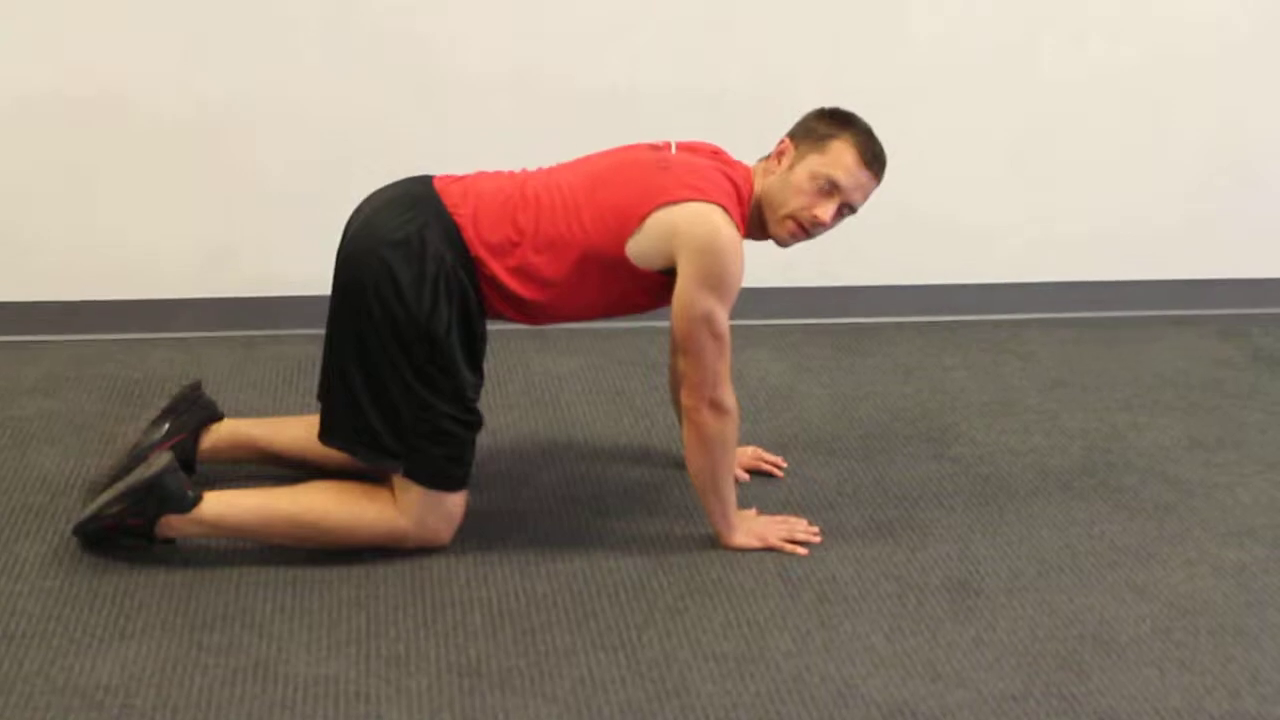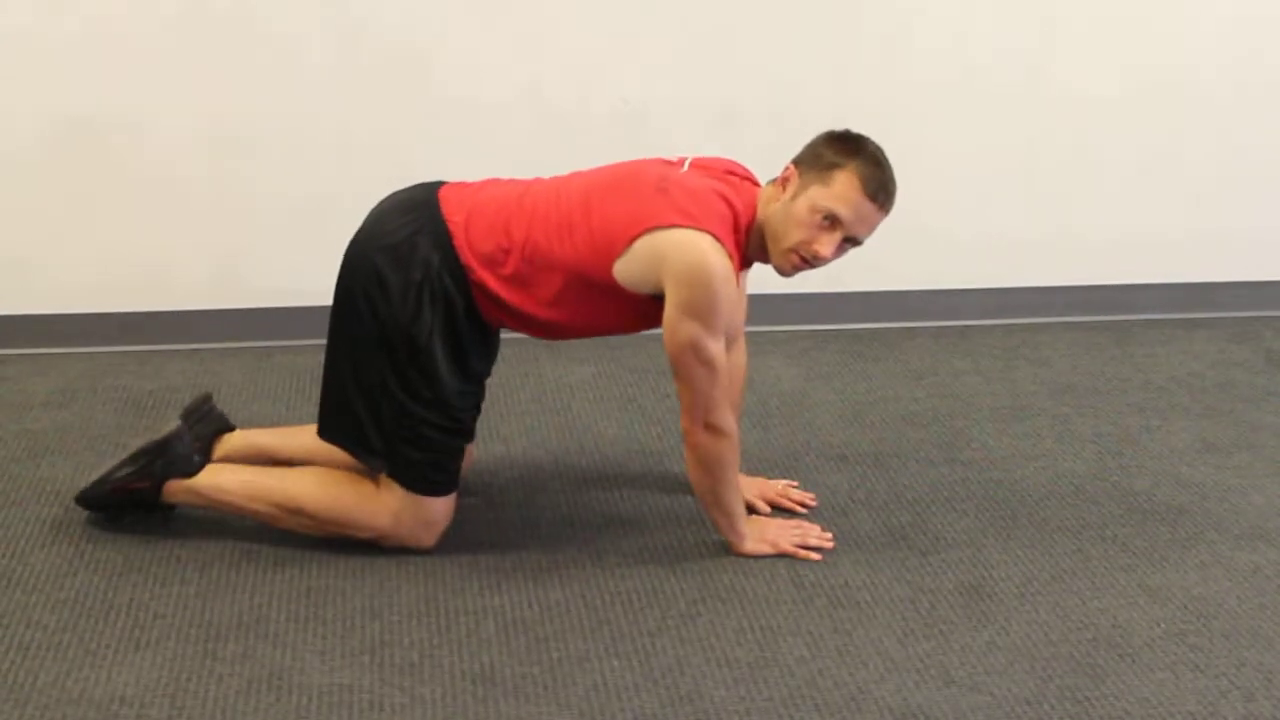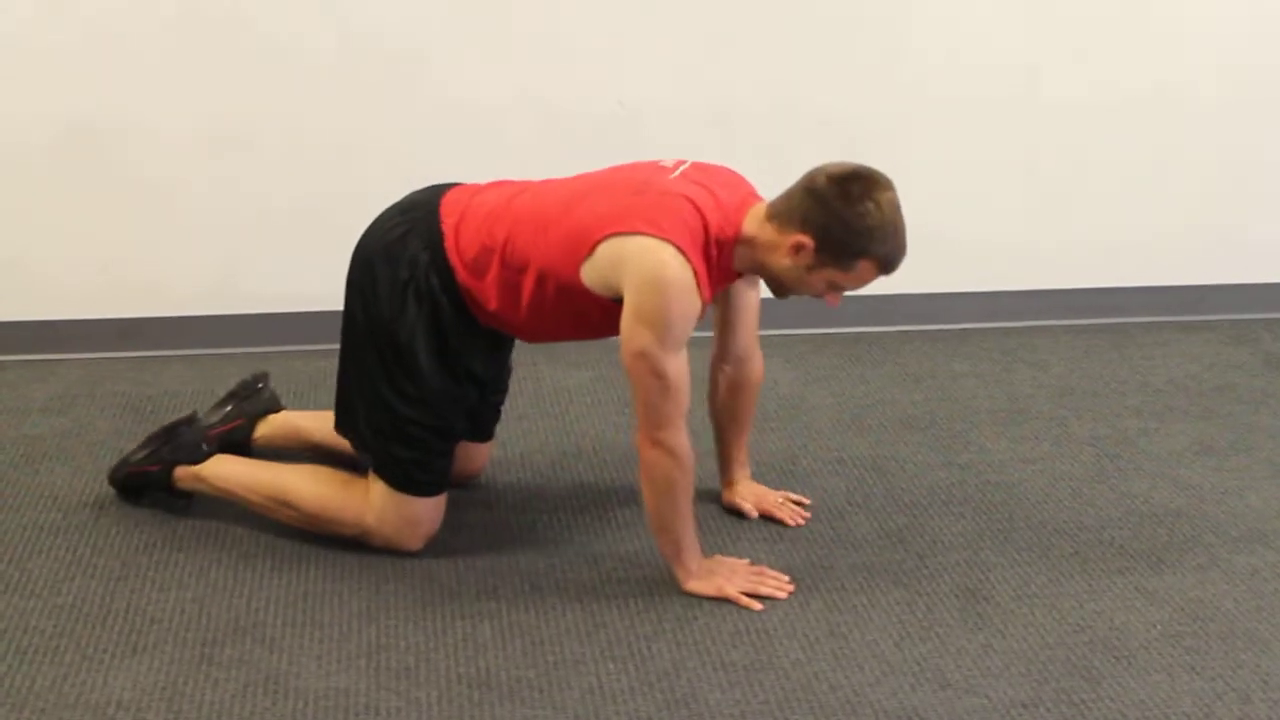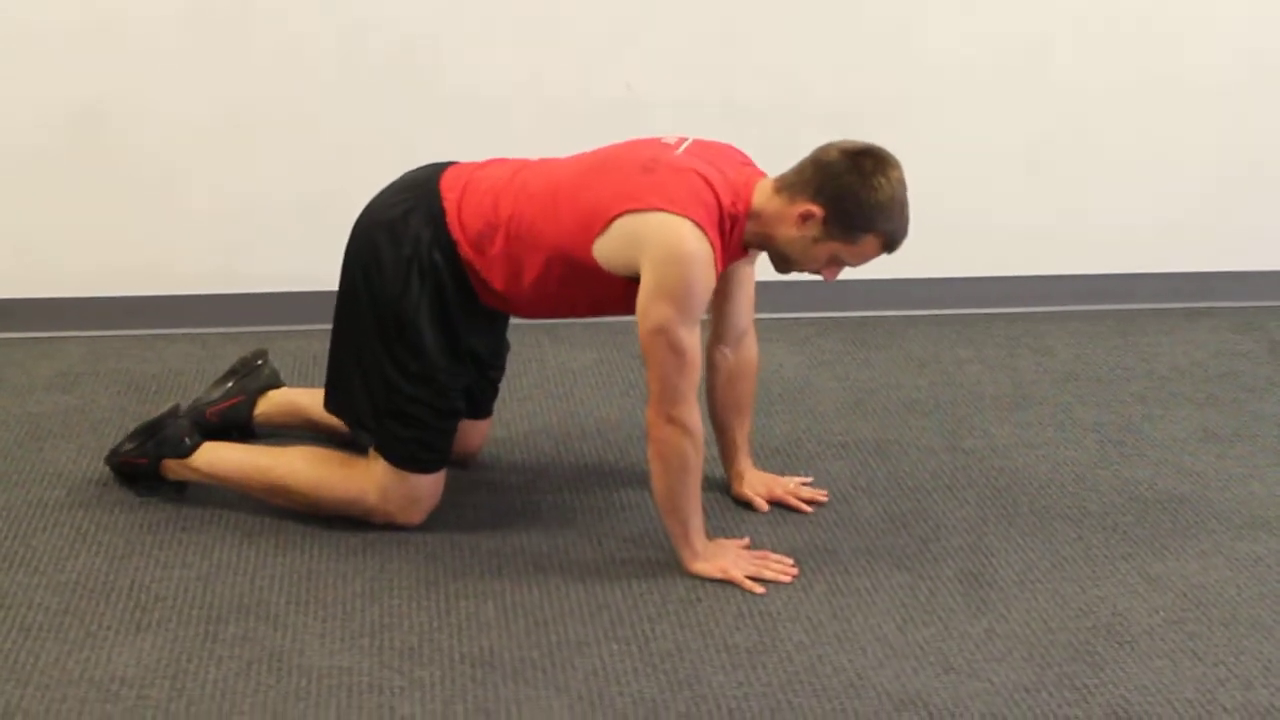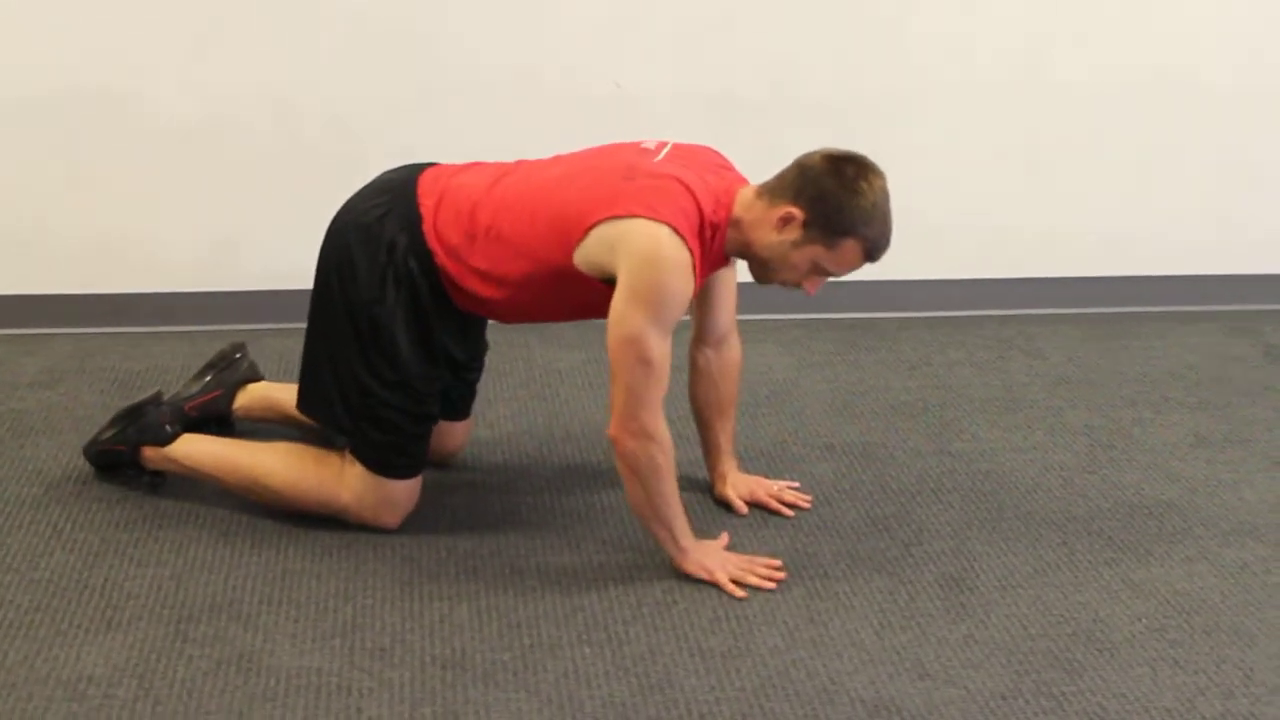
dt=1s
person 1, frame 1
left shoulder: (710, 175)
right shoulder: (714, 233)
left elbow: (687, 354)
right elbow: (707, 397)
left wrist: (714, 449)
right wrist: (730, 525)
left hip: (412, 225)
right hip: (419, 266)
left knee: (402, 447)
right knee: (427, 516)
left ankle: (204, 432)
right ankle: (171, 505)
person 1, frame 2
left shoulder: (736, 193)
right shoulder: (702, 255)
left elbow: (730, 349)
right elbow: (706, 420)
left wrist: (732, 479)
right wrist: (739, 531)
left hip: (435, 236)
right hip: (413, 274)
left knee: (435, 460)
right knee: (413, 520)
left ankle: (220, 440)
right ankle: (179, 478)
person 1, frame 3
left shoulder: (743, 213)
right shoulder: (667, 267)
left elbow: (739, 358)
right elbow: (660, 439)
left wrist: (737, 478)
right wrist: (692, 569)
left hip: (456, 249)
right hip: (413, 273)
left knee: (463, 462)
right knee: (403, 522)
left ankle: (258, 422)
right ankle: (190, 464)
person 1, frame 4
left shoulder: (743, 189)
right shoulder: (684, 244)
left elbow: (733, 343)
right elbow: (671, 416)
left wrist: (743, 468)
right wrist: (695, 550)
left hip: (452, 221)
right hip: (413, 251)
left knee: (462, 441)
right knee: (403, 496)
left ankle: (260, 399)
right ankle: (180, 452)
person 1, frame 5
left shoulder: (724, 193)
right shoulder: (664, 249)
left elbow: (716, 342)
right elbow: (633, 431)
left wrist: (726, 469)
right wrist: (685, 552)
left hip: (429, 217)
right hip: (389, 256)
left knee: (442, 440)
right knee: (380, 498)
left ankle: (240, 392)
right ankle: (161, 441)
